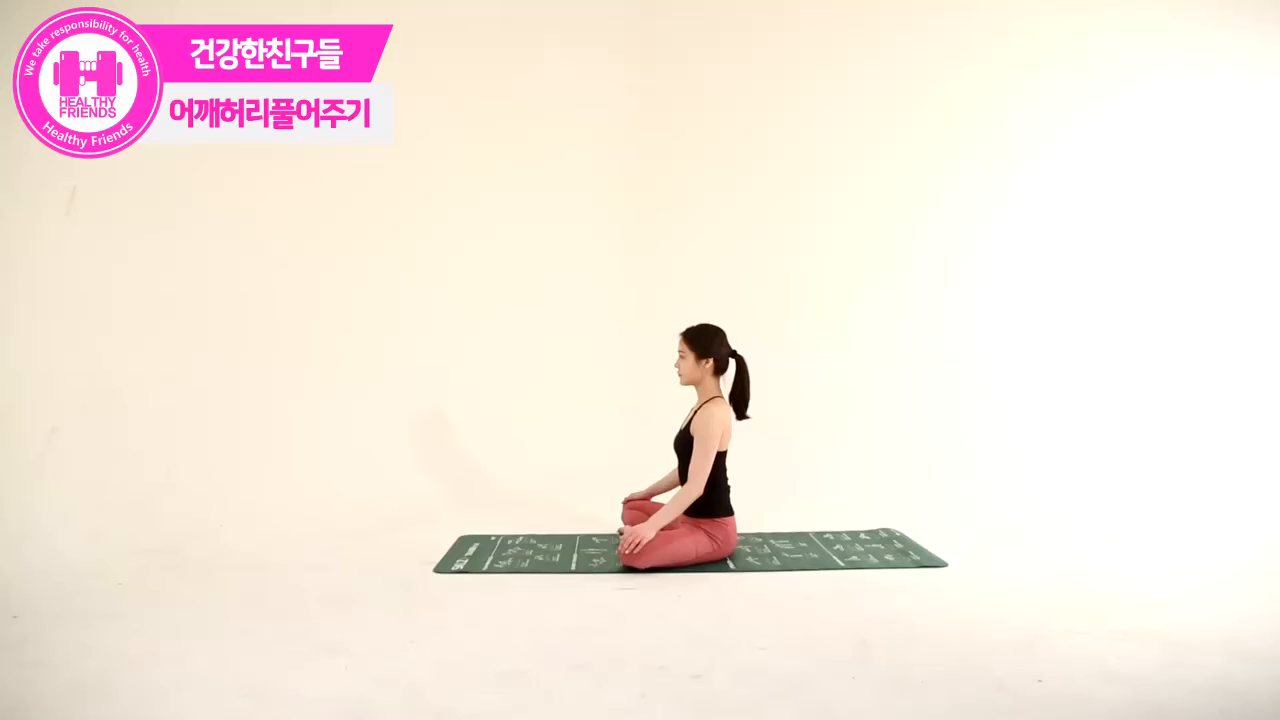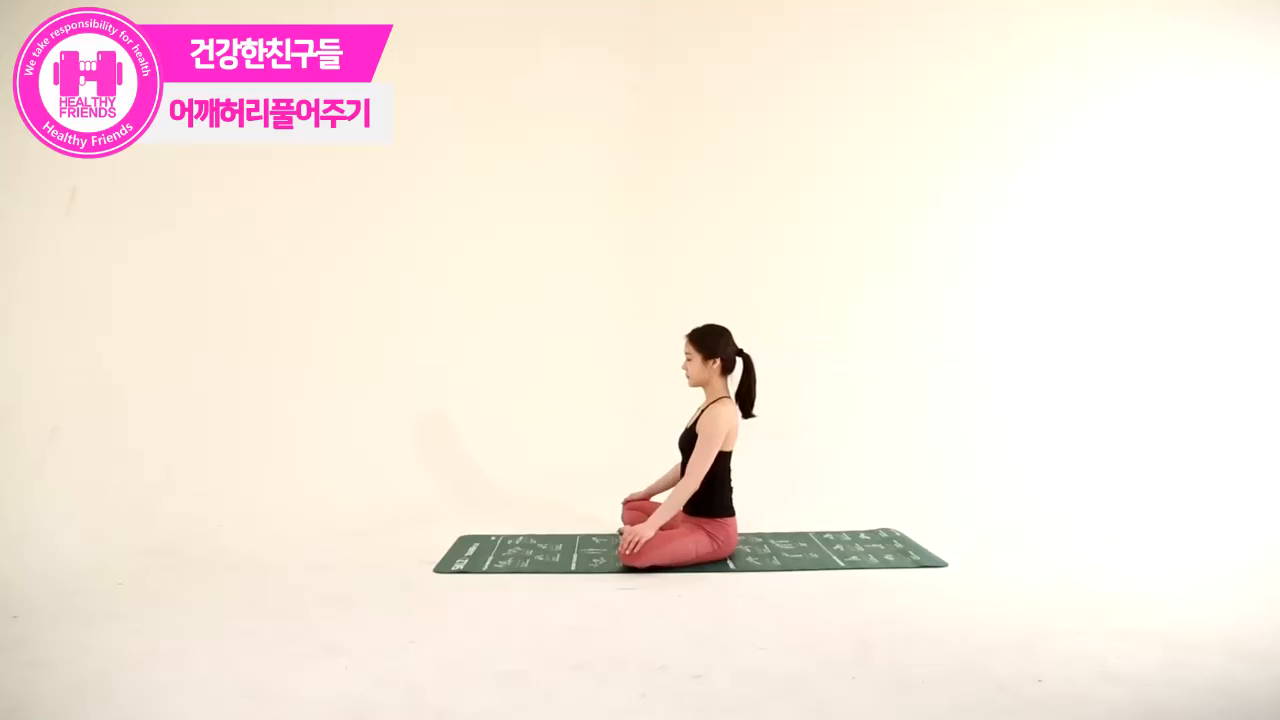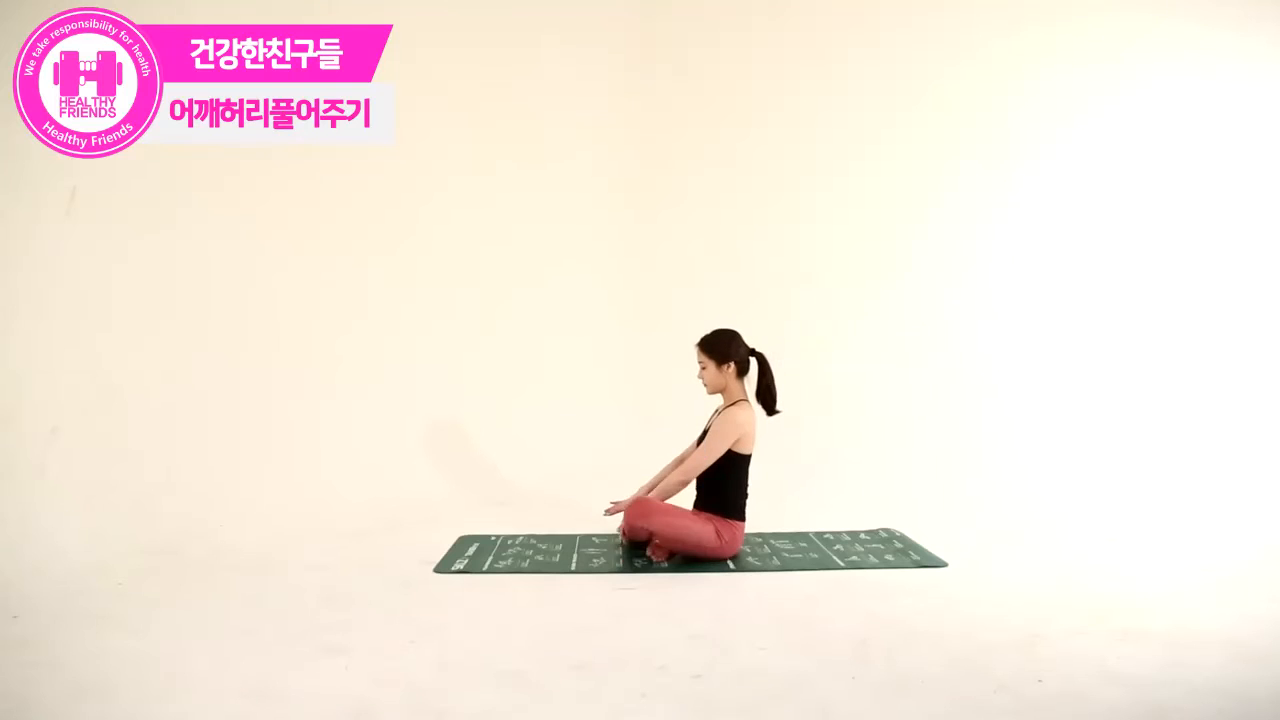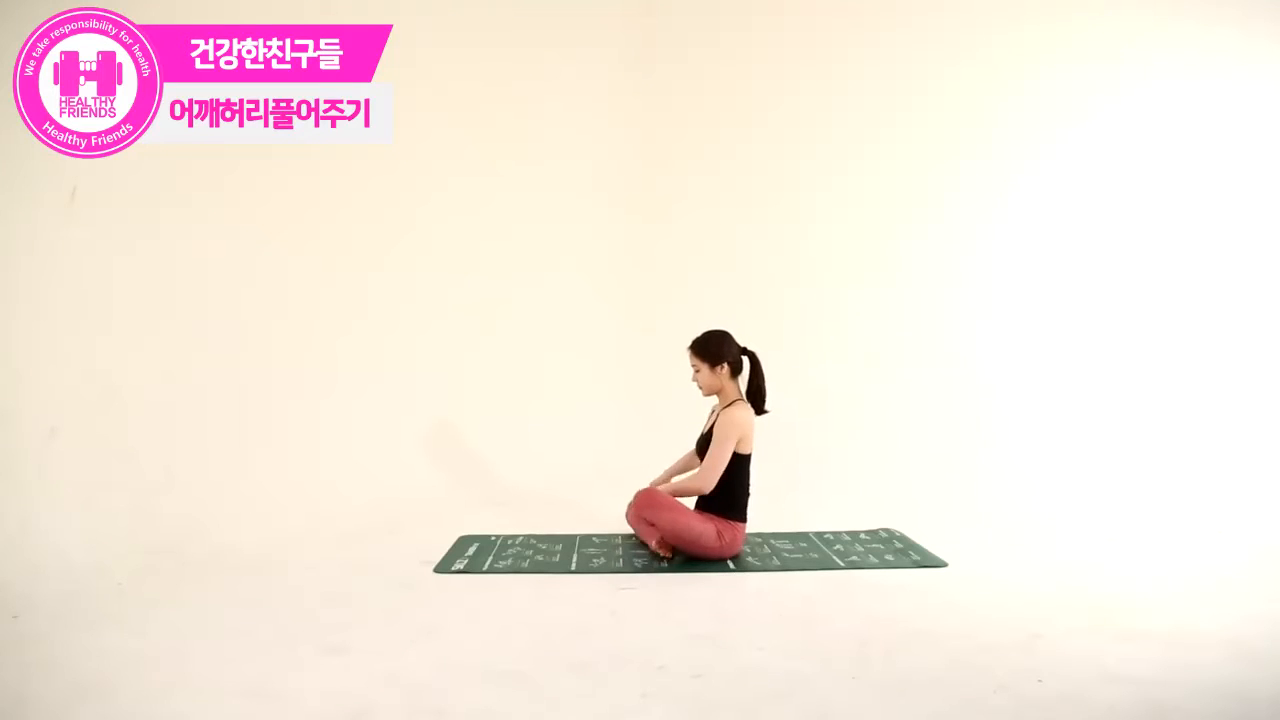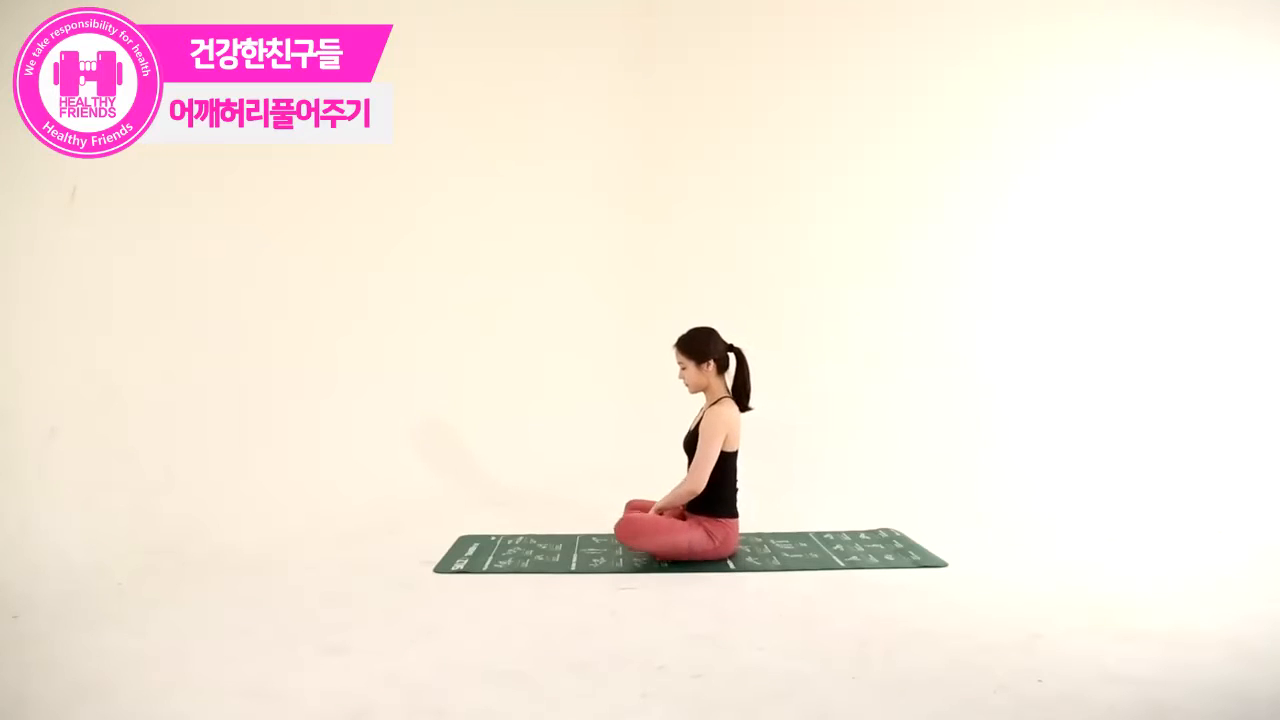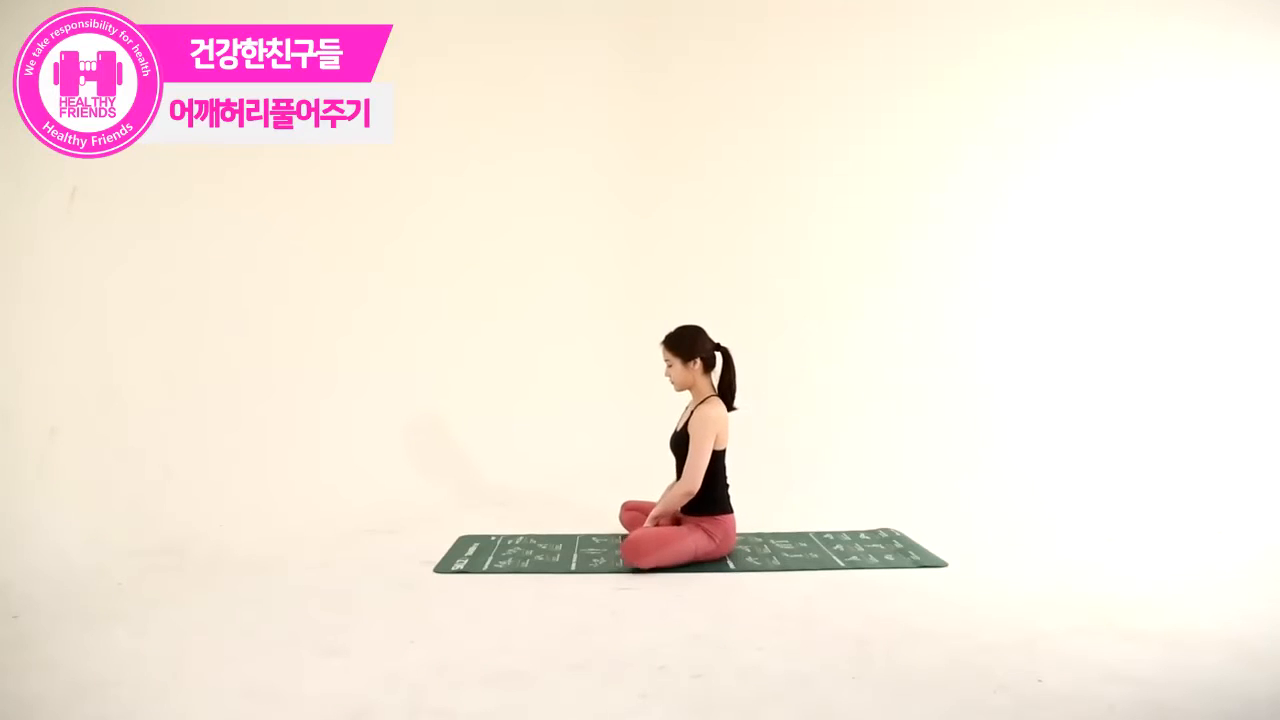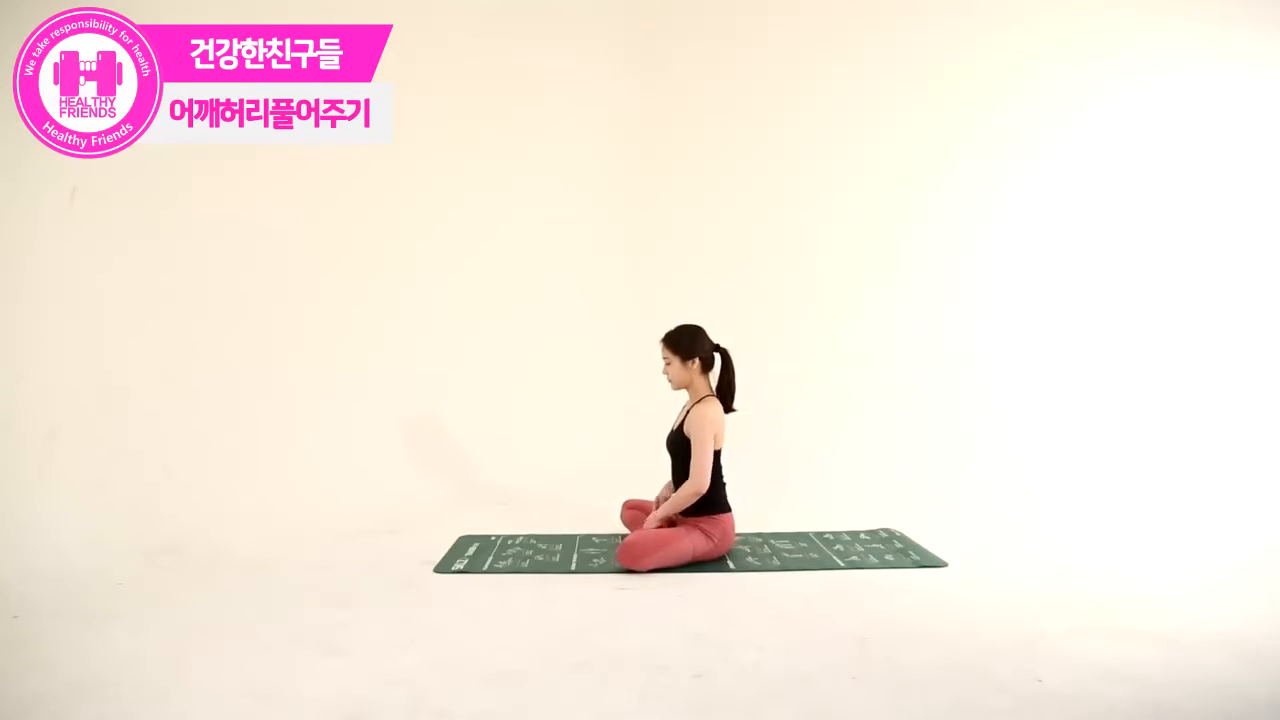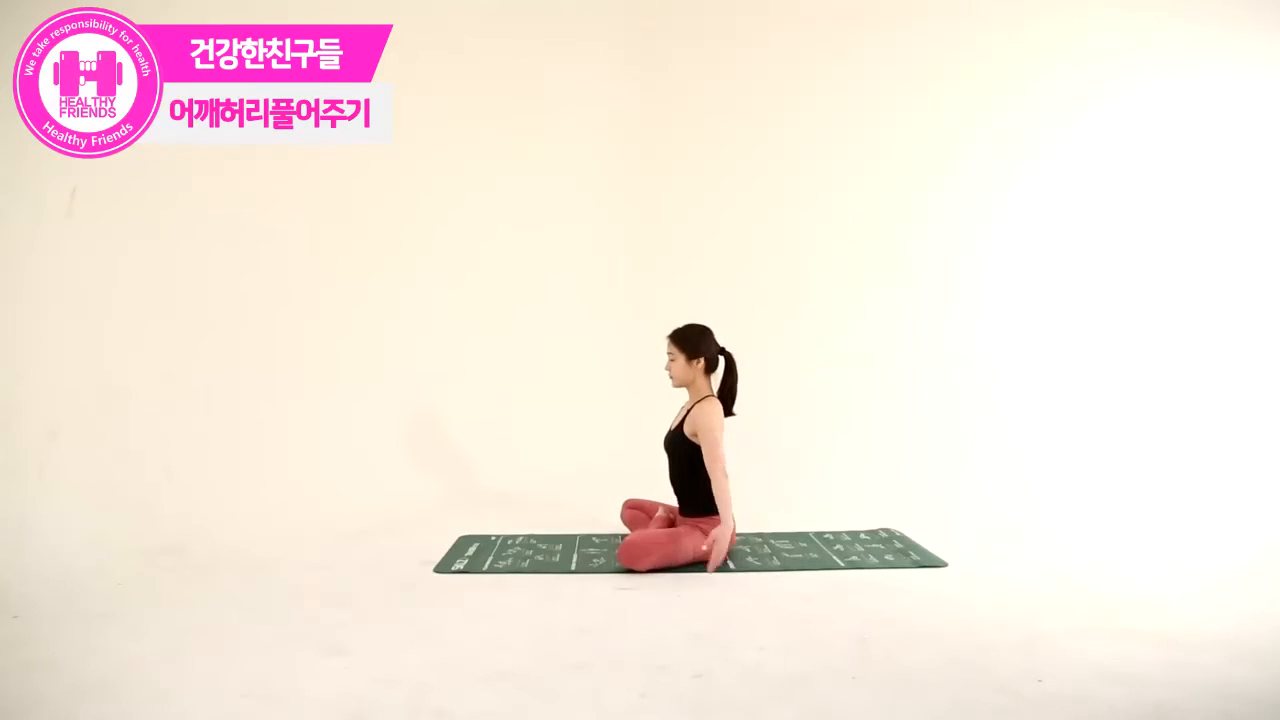
dt=0.4s
person 1, frame 1
left shoulder: (713, 413)
right shoulder: (704, 408)
left elbow: (696, 485)
left wrist: (652, 526)
right wrist: (648, 492)
left hip: (712, 531)
right hip: (695, 520)
left knee: (631, 552)
right knee: (632, 509)
person 1, frame 2
left shoulder: (720, 413)
right shoulder: (710, 408)
left elbow: (692, 481)
right elbow: (687, 465)
left wrist: (651, 526)
right wrist: (648, 492)
left hip: (713, 531)
right hip: (695, 519)
left knee: (631, 551)
right knee: (632, 509)
person 1, frame 3
left shoulder: (736, 416)
right shoulder: (726, 411)
left elbow: (686, 474)
right elbow: (684, 459)
left wrist: (642, 502)
right wrist: (641, 494)
left hip: (721, 532)
right hip: (706, 521)
left knee: (638, 512)
right knee: (640, 508)
left ankle: (659, 540)
person 1, frame 4
left shoulder: (735, 416)
right shoulder: (721, 411)
left elbow: (704, 483)
right elbow: (698, 455)
left wrist: (660, 489)
right wrist: (658, 481)
left hip: (722, 533)
right hip: (708, 523)
left knee: (645, 501)
right knee: (636, 509)
person 1, frame 5
left shoulder: (719, 414)
right shoulder: (714, 408)
left elbow: (695, 485)
left wrist: (660, 506)
right wrist: (666, 506)
left hip: (715, 531)
right hip: (699, 519)
left knee: (627, 529)
right knee: (633, 509)
person 1, frame 6
left shoulder: (709, 413)
right shoulder: (697, 407)
left elbow: (690, 485)
left wrist: (656, 513)
right wrist: (661, 509)
left hip: (712, 529)
right hip: (693, 517)
left knee: (633, 550)
right knee: (629, 510)
person 1, frame 7
left shoulder: (705, 412)
right shoulder: (694, 406)
left elbow: (698, 484)
left wrist: (659, 515)
right wrist: (665, 496)
left hip: (710, 527)
right hip: (692, 517)
left knee: (630, 553)
right knee: (630, 508)
person 1, frame 8
left shoulder: (706, 411)
right shoulder: (693, 406)
left elbow: (718, 472)
left wrist: (725, 523)
left hip: (706, 526)
right hip: (690, 517)
left knee: (629, 553)
right knee: (630, 508)
